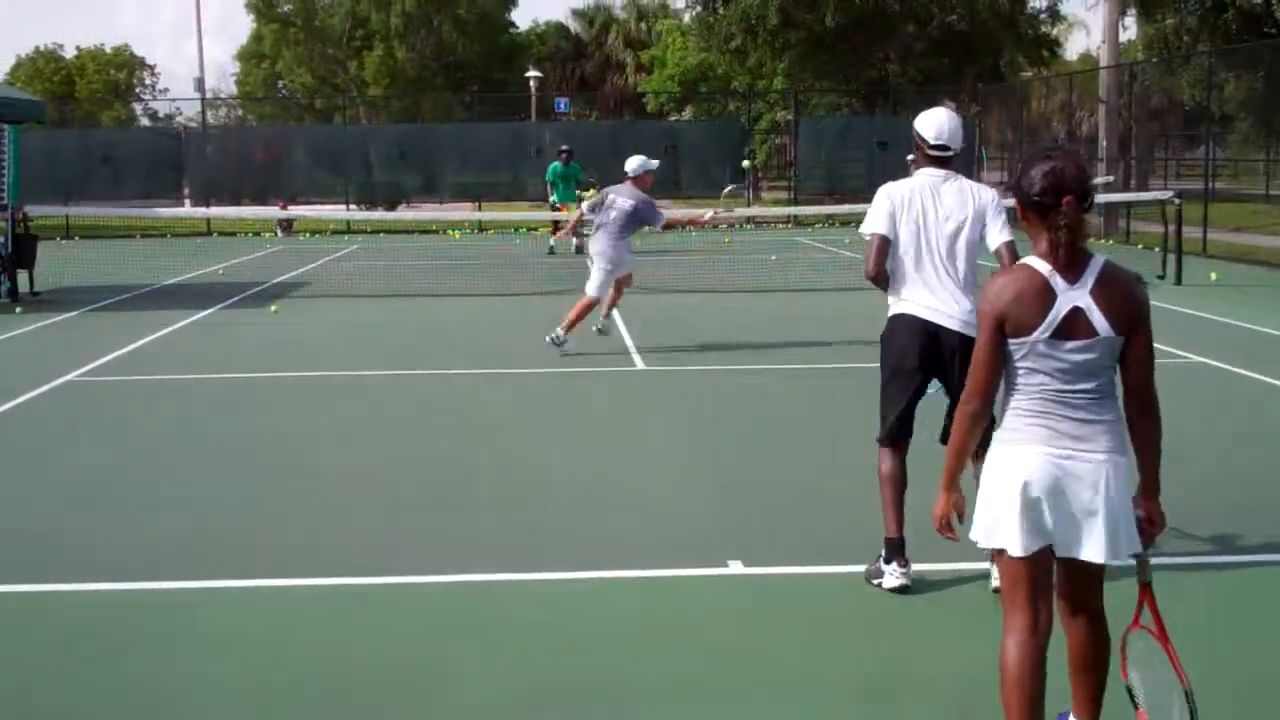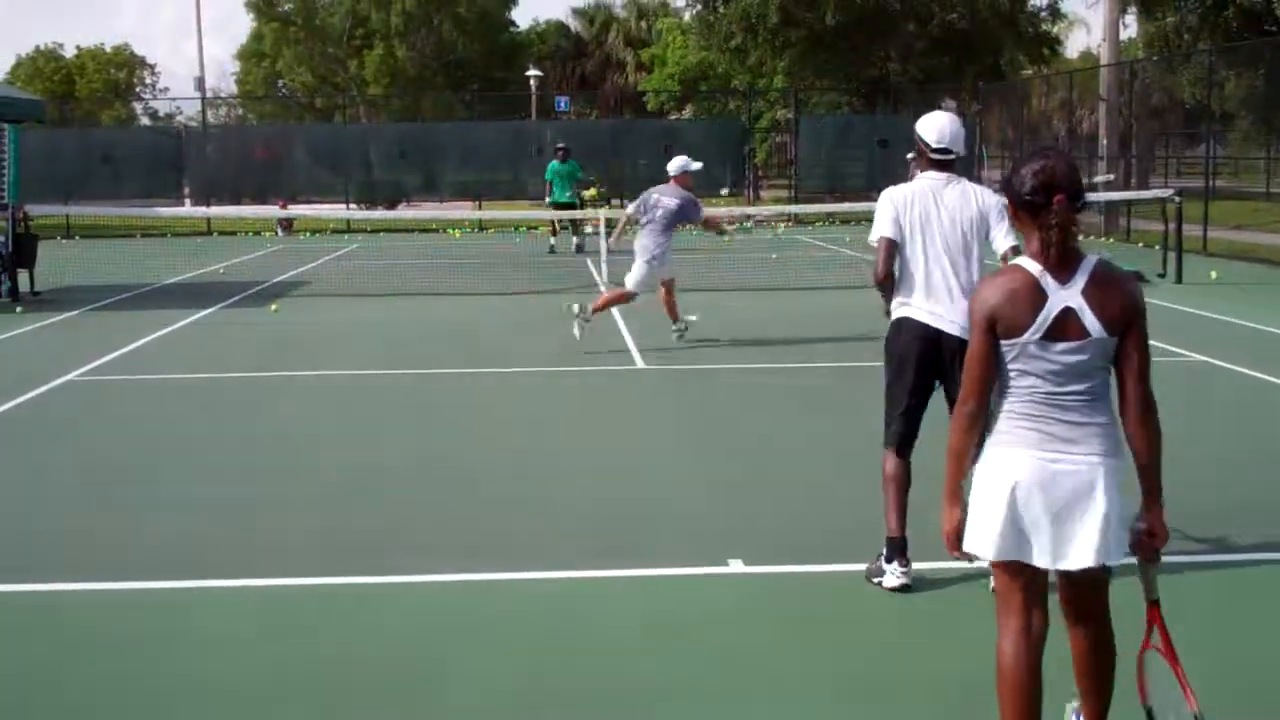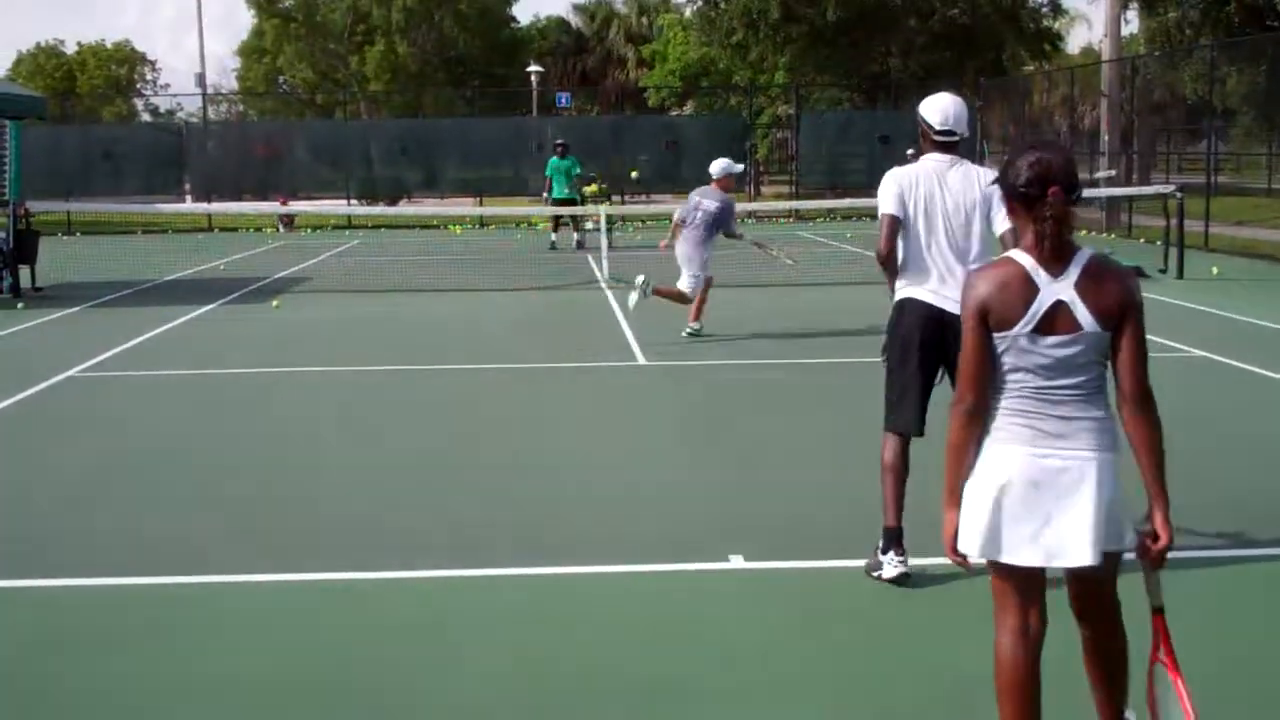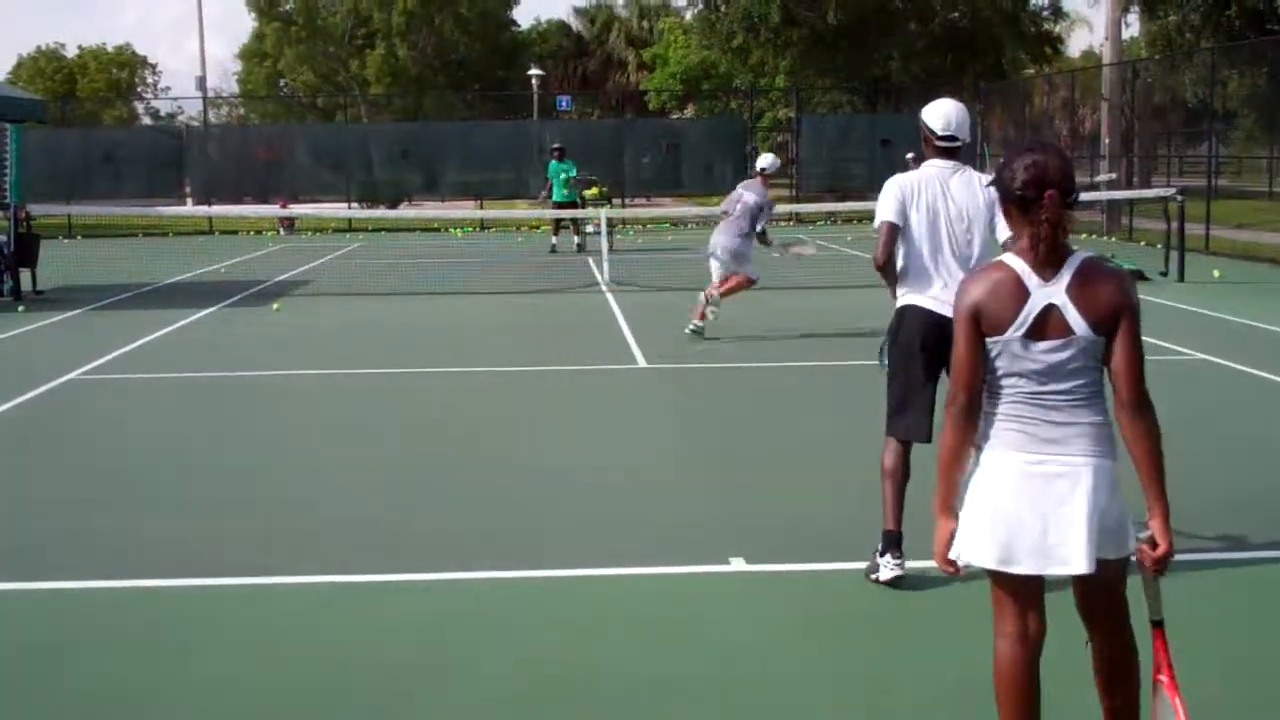
dt=0.1s
person 1, frame 1
left shoulder: (1004, 291)
right shoulder: (1126, 290)
left elbow: (976, 403)
right elbow: (1142, 402)
left wrist: (948, 485)
right wrist: (1150, 489)
left hip: (1025, 464)
right hip: (1099, 469)
left knee: (1025, 619)
right knee: (1083, 608)
person 1, frame 2
left shoulder: (996, 292)
right shoulder: (1120, 290)
left elbow: (971, 406)
right elbow: (1138, 405)
left wrist: (953, 497)
right wrist: (1152, 501)
left hip: (1017, 468)
right hip: (1092, 470)
left knee: (1020, 622)
right knee: (1088, 612)
person 1, frame 3
left shoulder: (987, 285)
right shoulder: (1115, 283)
left elbow: (969, 403)
right elbow: (1135, 400)
left wrist: (952, 500)
right wrist: (1159, 505)
left hip: (1012, 468)
right hip: (1088, 469)
left knee: (1019, 624)
right knee: (1099, 614)
person 1, frame 4
left shoulder: (980, 289)
right shoulder: (1111, 286)
left elbow: (961, 408)
right elbow: (1132, 404)
left wrist: (945, 509)
right wrist: (1159, 511)
left hip: (1009, 474)
right hip: (1087, 474)
left knee: (1017, 629)
right knee: (1108, 621)
person 2, frame 1
left shoulder: (893, 193)
right shoulder: (983, 196)
left elbow: (874, 270)
right elbow: (1010, 266)
left hip: (909, 324)
right hip: (966, 328)
left knee: (893, 442)
right knee: (981, 443)
left ankle: (894, 558)
person 2, frame 2
left shoulder: (896, 197)
right shoulder: (985, 199)
left elbow: (883, 273)
left hip: (912, 327)
right hip: (968, 332)
left knee: (897, 443)
left ankle: (895, 557)
person 2, frame 3
left shoulder: (900, 178)
right shoulder: (987, 181)
left elbow: (885, 250)
right elbow: (1016, 248)
left wrist: (897, 280)
left hip: (917, 309)
left knee: (897, 429)
left ankle: (892, 548)
person 2, frame 4
left shoulder: (902, 185)
right shoulder: (988, 188)
left elbow: (882, 256)
left wrist: (899, 286)
left hip: (918, 315)
left knee: (898, 434)
left ankle: (890, 551)
person 3, frame 1
left shoulder: (610, 191)
right shoulder: (643, 201)
left elbow: (584, 210)
right elbow: (664, 223)
left wrist: (568, 229)
right wrist: (700, 220)
left hip: (598, 246)
right hip: (610, 253)
left knee: (624, 278)
right knee: (592, 298)
left ankle: (604, 319)
right ankle: (559, 335)
person 3, frame 2
left shoulder: (654, 192)
right shoulder: (687, 198)
left elbow: (630, 213)
right elbow: (704, 221)
left wrist: (616, 235)
right wrist: (719, 228)
left hip: (643, 243)
right hip: (655, 251)
left knee: (669, 283)
right knee: (630, 292)
left ankle: (677, 324)
right ankle: (586, 311)
person 3, frame 3
left shoulder: (696, 193)
right shoulder: (727, 202)
left elbow: (678, 219)
right elbow: (729, 233)
left wrist: (669, 239)
right wrist: (739, 236)
left hip: (682, 247)
right hip: (697, 251)
left knee: (707, 282)
right knee: (685, 297)
left ankle: (694, 325)
right ankle: (648, 287)
person 3, frame 4
left shoulder: (742, 186)
right shoulder: (765, 199)
right elbow: (759, 232)
right wrist: (766, 242)
left hip: (718, 239)
right hip: (736, 244)
left knee: (718, 283)
right knee: (750, 279)
left ankle: (697, 323)
right ankle: (714, 296)
